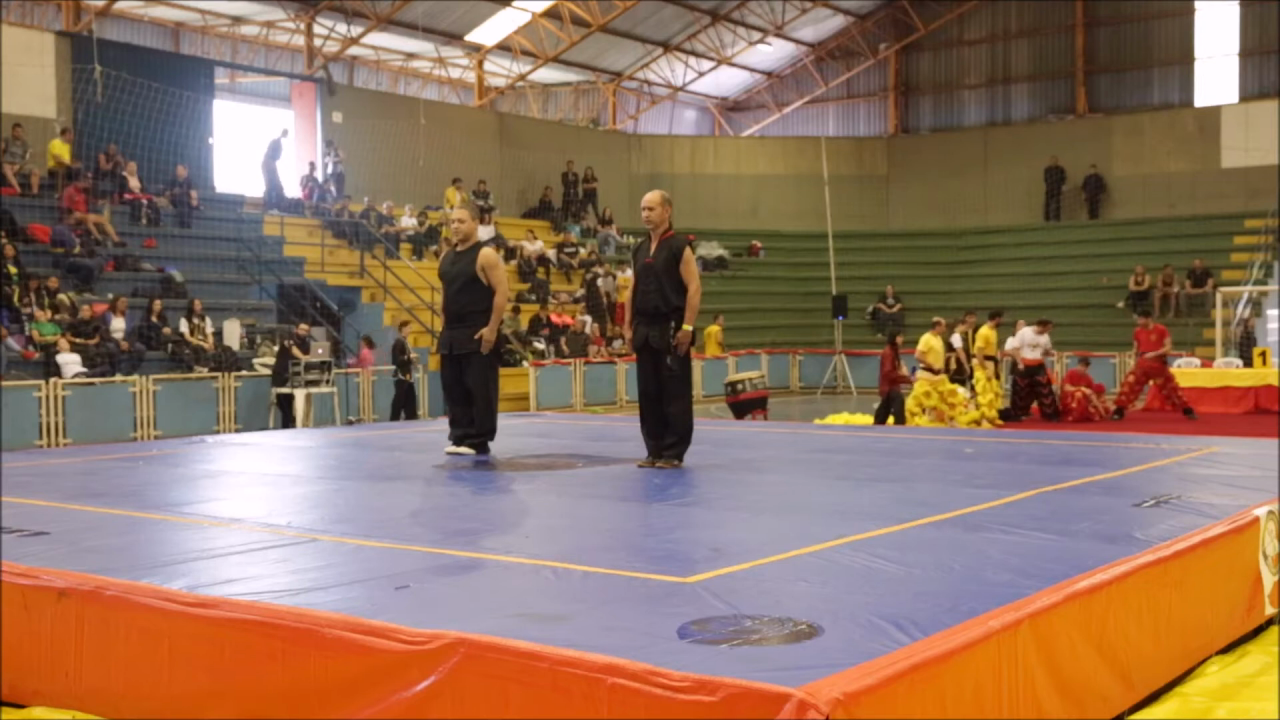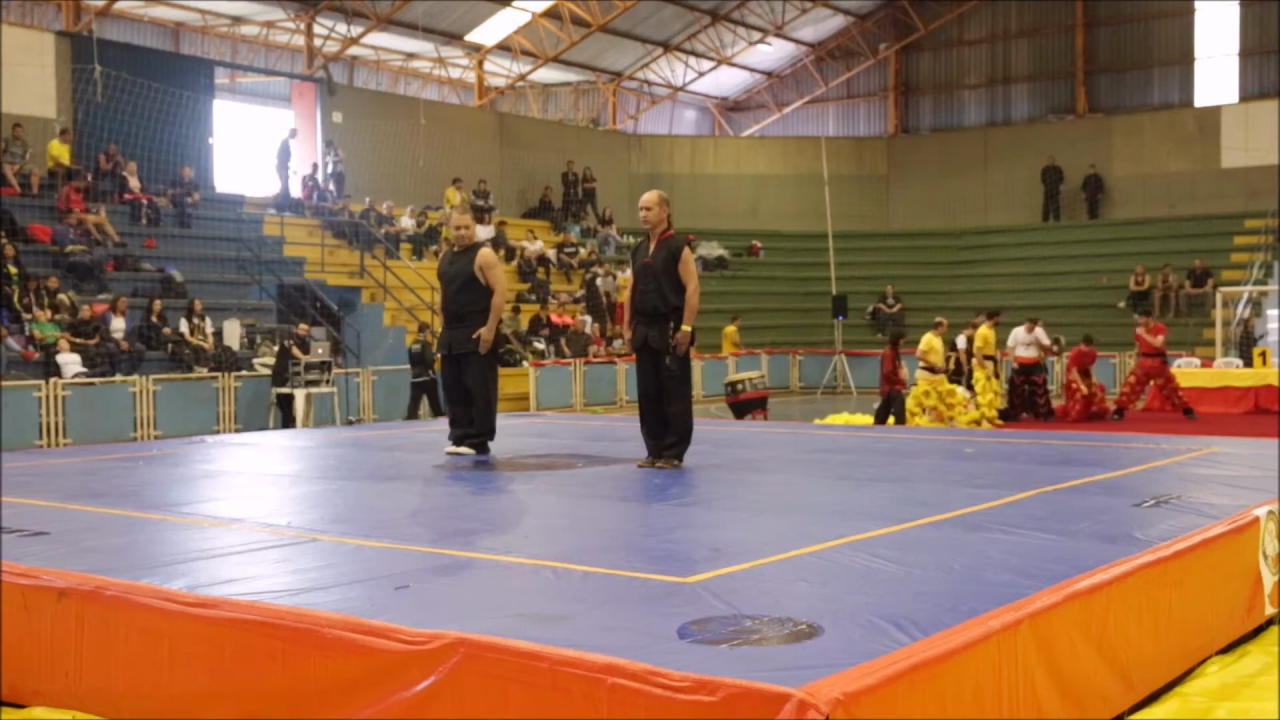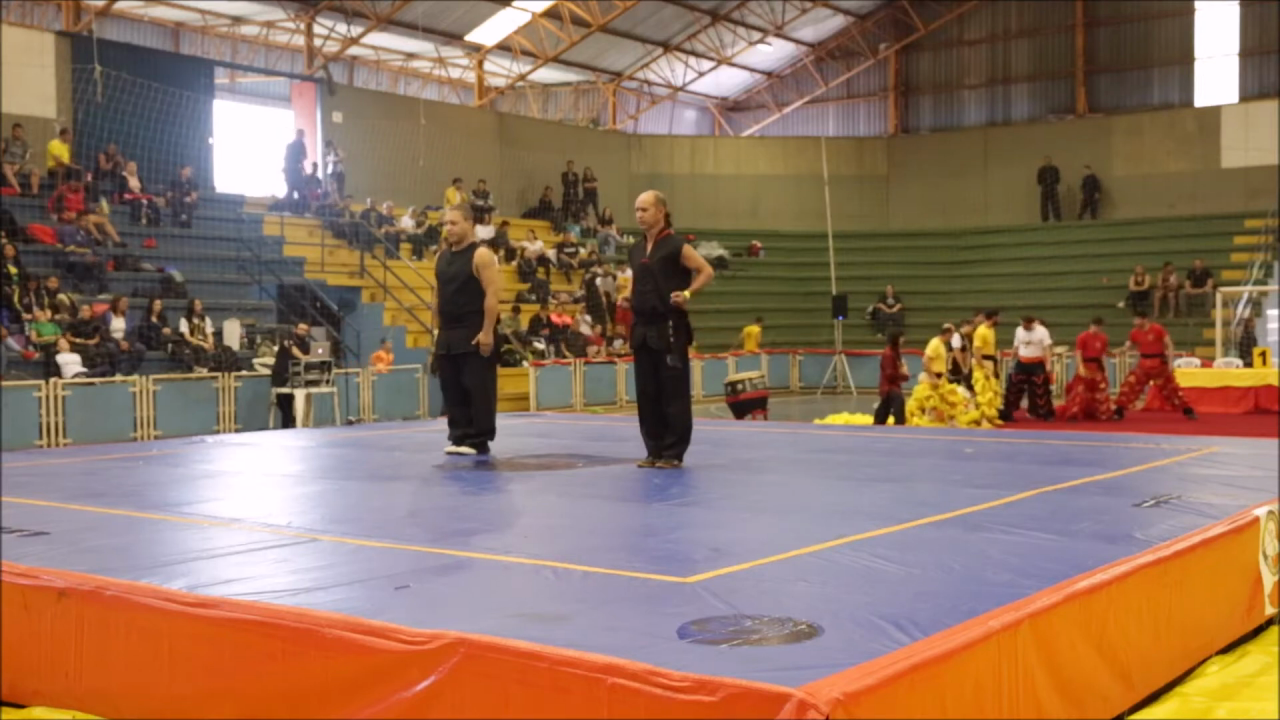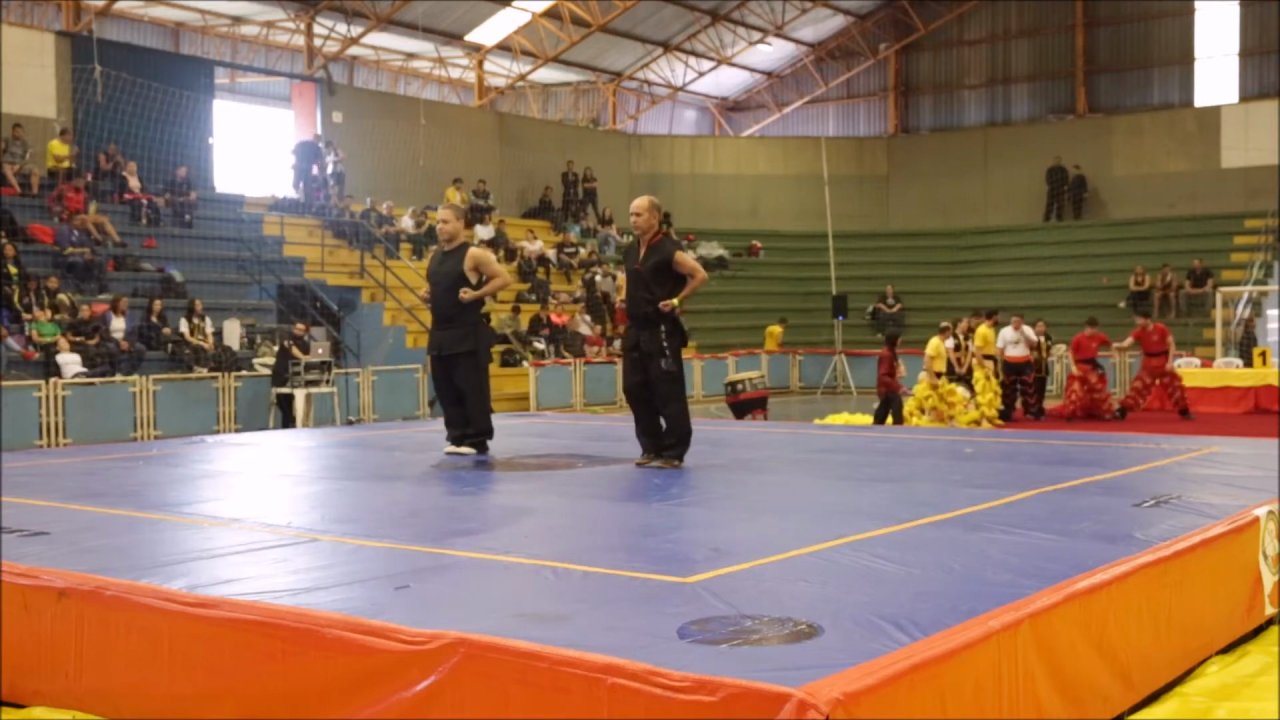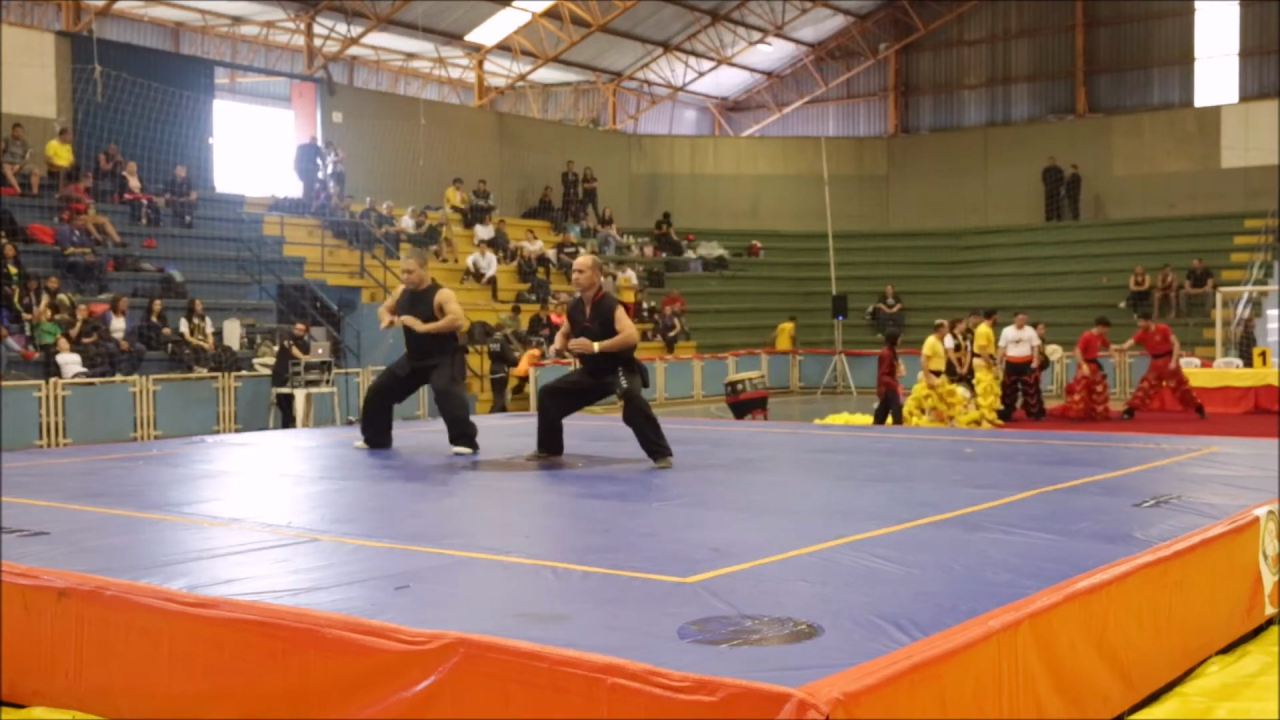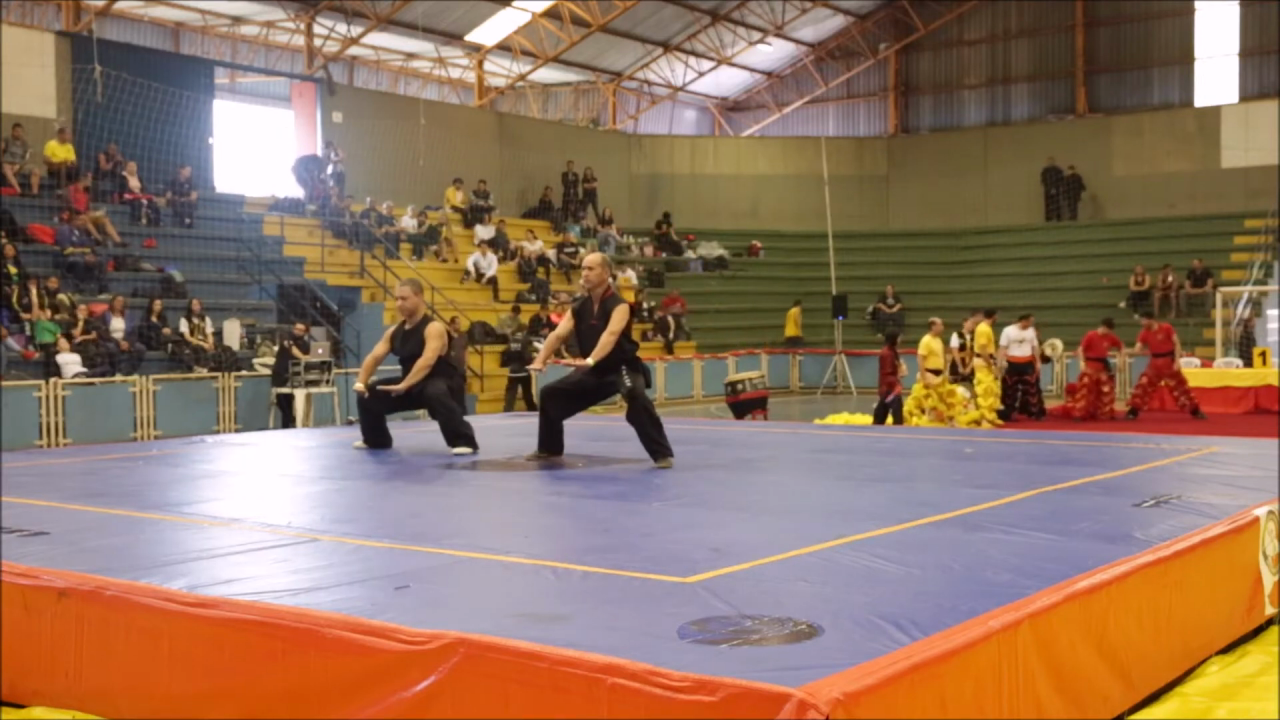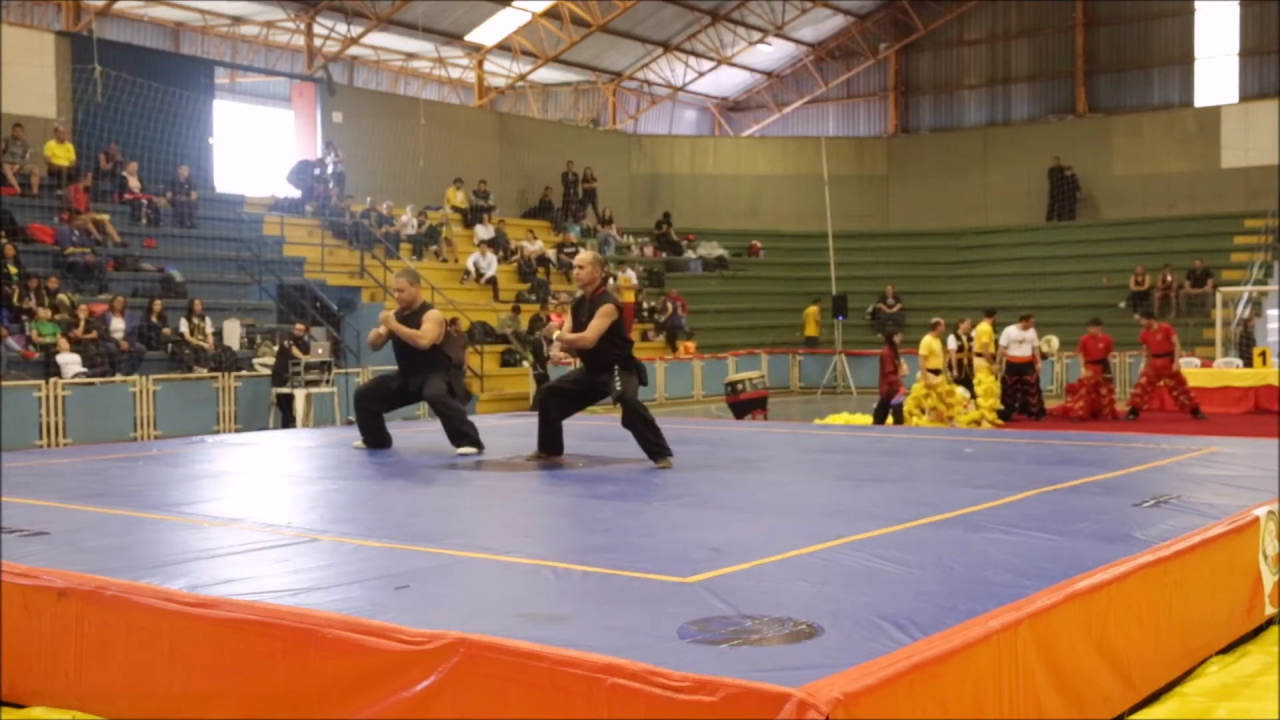
dt=0.7s
person 1, frame 1
left shoulder: (679, 247)
right shoulder: (639, 250)
left elbow: (694, 289)
left wrist: (686, 328)
right wrist: (628, 326)
left hip: (670, 328)
right hip: (644, 329)
left knee: (674, 393)
right knee: (648, 393)
left ankle: (673, 453)
right ankle: (655, 450)
person 1, frame 2
left shoulder: (678, 247)
right shoulder: (638, 250)
left elbow: (692, 289)
left wrist: (686, 328)
right wrist: (627, 326)
left hip: (669, 328)
right hip: (644, 330)
left knee: (674, 393)
right knee: (648, 393)
left ankle: (673, 453)
right ankle: (654, 450)
person 1, frame 3
left shoulder: (676, 246)
right shoulder: (636, 250)
left elbow: (707, 272)
left wrist: (686, 294)
right wrist: (630, 298)
left hip: (668, 327)
right hip: (642, 328)
left knee: (674, 392)
right knee: (647, 392)
left ankle: (673, 452)
right ankle: (655, 450)
person 1, frame 4
left shoulder: (669, 251)
right shoulder: (629, 251)
left elbow: (700, 275)
left wrist: (676, 301)
right wrist: (625, 299)
left hip: (661, 331)
right hip: (636, 330)
left knee: (669, 393)
right knee: (635, 390)
left ankle: (673, 452)
right ankle: (651, 448)
person 1, frame 5
left shoulder: (611, 306)
right shoulder: (574, 308)
left elbow: (632, 337)
right elbow: (563, 332)
left wrist: (595, 346)
right wrist: (558, 344)
left hip: (619, 369)
right hip: (590, 371)
left knee: (632, 399)
right knee: (548, 393)
left ankle: (661, 453)
right ankle: (549, 447)
person 1, frame 6
left shoulder: (619, 306)
right shoulder: (579, 308)
left elbow: (610, 335)
right elbow: (558, 334)
left wrist: (590, 360)
right wrist: (540, 360)
left hip: (622, 368)
right hip: (593, 372)
left knee: (637, 398)
right knee: (550, 394)
left ankle: (662, 454)
right ankle: (549, 448)
person 1, frame 7
left shoulder: (607, 304)
right shoulder: (578, 304)
left elbow: (588, 340)
right elbow: (565, 337)
left wrist: (556, 335)
right wrist: (558, 347)
left hip: (619, 367)
right hip: (592, 369)
left knee: (628, 402)
right knee: (548, 394)
left ankle: (661, 454)
right ankle: (550, 449)
person 2, frame 1
left shoulder: (485, 255)
right shoulder: (446, 257)
left elbow: (502, 292)
left wrist: (492, 328)
right wrist: (445, 326)
left hip: (477, 334)
right hip: (451, 334)
left knee: (480, 389)
right knee: (453, 389)
left ankle: (479, 441)
right ankle: (459, 437)
person 2, frame 2
left shoulder: (484, 255)
right shoulder: (445, 257)
left elbow: (500, 292)
left wrist: (490, 328)
right wrist: (445, 325)
left hip: (476, 333)
right hip: (451, 334)
left knee: (480, 388)
right knee: (453, 388)
left ankle: (479, 440)
right ankle: (459, 437)
person 2, frame 3
left shoulder: (481, 255)
right shoulder: (443, 257)
left elbow: (494, 294)
left wrist: (487, 331)
right wrist: (439, 327)
left hip: (473, 334)
right hip: (448, 334)
left knee: (478, 388)
right knee: (452, 389)
left ankle: (479, 440)
right ankle: (459, 436)
person 2, frame 4
left shoulder: (474, 254)
right shoulder: (435, 257)
left elbow: (503, 278)
left wrist: (476, 294)
right wrist: (427, 295)
left hip: (467, 333)
right hip: (440, 333)
left knee: (473, 388)
right knee: (446, 390)
left ankle: (477, 440)
right ankle: (457, 437)
person 2, frame 5
left shoulder: (442, 295)
right shoulder: (402, 292)
left elbow: (459, 320)
right elbow: (385, 308)
left wrist: (424, 327)
right wrist: (387, 318)
left hip: (444, 358)
right hip: (415, 356)
left knee: (445, 389)
right knee: (378, 390)
left ankle: (465, 440)
right ankle: (376, 438)
person 2, frame 6
left shoulder: (434, 328)
right shoulder: (394, 331)
left elbow: (427, 361)
right elbow: (374, 357)
left wrist: (403, 386)
right wrist: (361, 382)
left hip: (440, 383)
right hip: (411, 386)
left knee: (436, 395)
right knee: (368, 396)
left ankle: (464, 441)
right ankle: (376, 439)
person 2, frame 7
left shoulder: (432, 316)
right shoulder: (395, 315)
left elbow: (423, 342)
right elbow: (374, 345)
left wrist: (394, 327)
right wrist: (380, 333)
left hip: (434, 374)
right hip: (406, 376)
left knee: (436, 396)
right knee: (364, 395)
left ankle: (469, 442)
right ankle: (376, 439)
